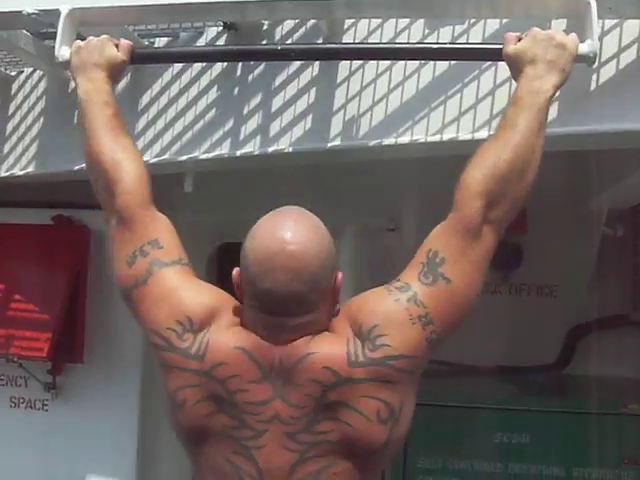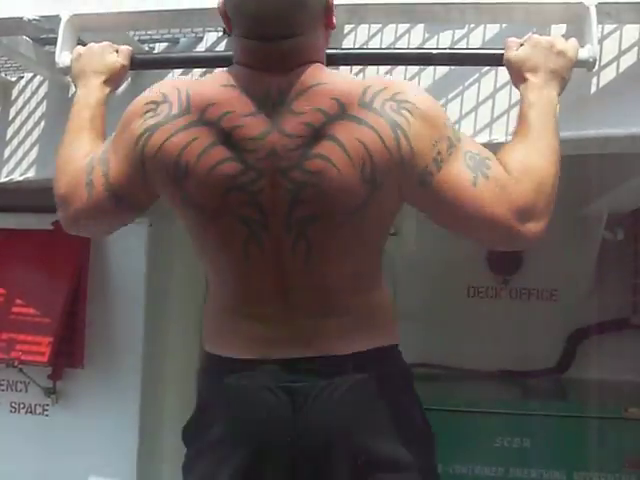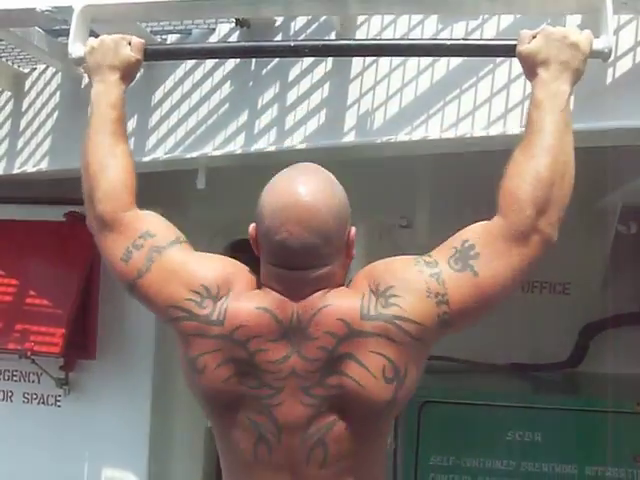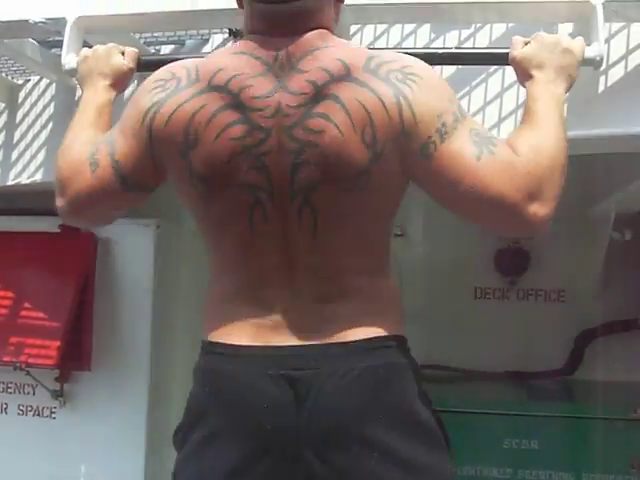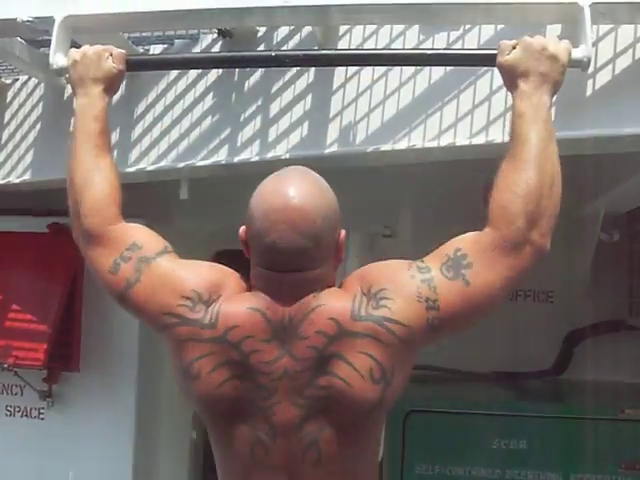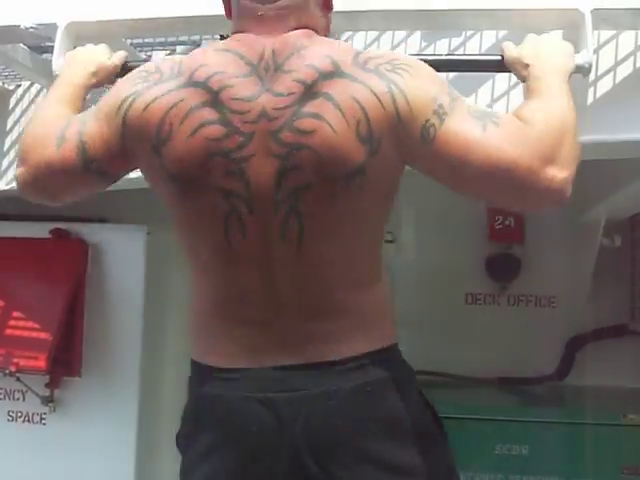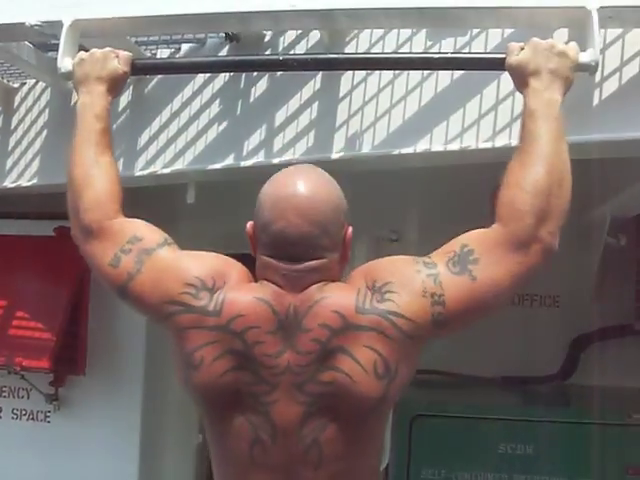
dt=0.7s
person 1, frame 1
left shoulder: (195, 343)
right shoulder: (380, 353)
left elbow: (126, 204)
right elbow: (481, 210)
left wrist: (94, 80)
right wrist: (537, 81)
person 1, frame 2
left shoulder: (168, 114)
right shoulder: (388, 112)
left elbow: (73, 205)
right elbow: (525, 214)
left wrist: (92, 84)
right wrist: (540, 84)
left hip: (234, 394)
right hip: (359, 394)
person 1, frame 3
left shoulder: (210, 309)
right shoulder: (392, 314)
left elbow: (110, 215)
right elbow: (531, 222)
left wrist: (108, 82)
right wrist: (552, 81)
person 1, frame 4
left shoulder: (173, 93)
right shoulder: (396, 85)
left elbow: (74, 198)
right elbow: (529, 202)
left wrist: (98, 86)
right wrist: (547, 81)
left hip: (232, 388)
right hip: (366, 386)
person 1, frame 5
left shoulder: (200, 311)
right shoulder: (383, 311)
left elbow: (96, 228)
right elbow: (522, 232)
left wrist: (91, 96)
right wrist: (532, 92)
person 1, frame 6
left shoulder: (155, 89)
right shoulder: (385, 82)
left elbow: (37, 173)
right elbow: (546, 173)
left wrist: (76, 73)
right wrist: (546, 72)
left hip: (226, 403)
right hip: (358, 397)
person 1, frame 7
left shoulder: (203, 303)
right shoulder: (387, 309)
left elbow: (95, 226)
right elbow: (530, 232)
left wrist: (94, 95)
right wrist: (543, 91)
